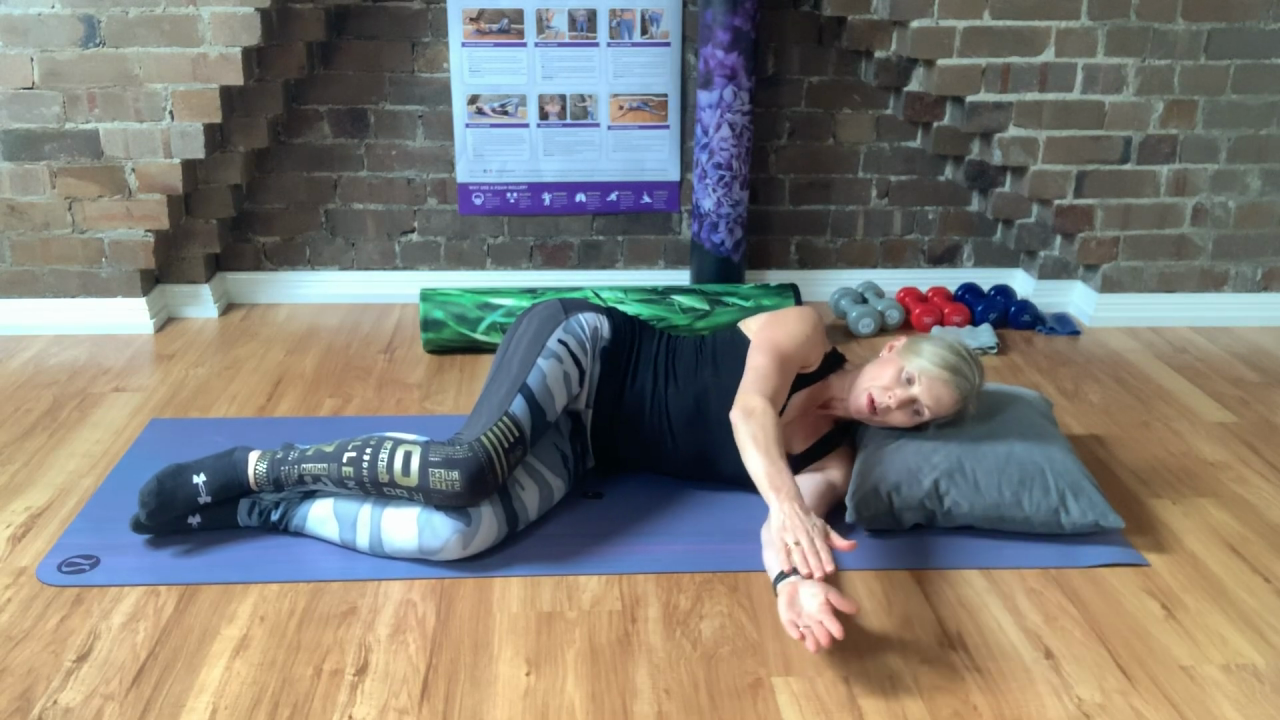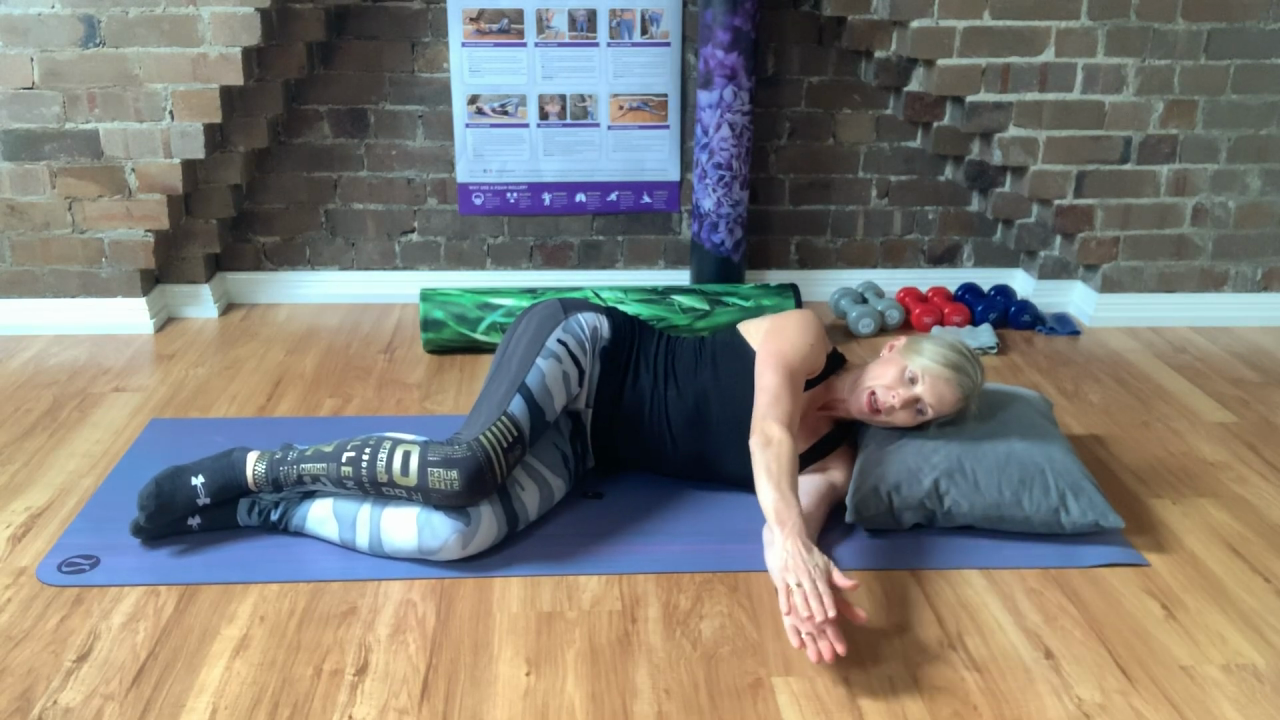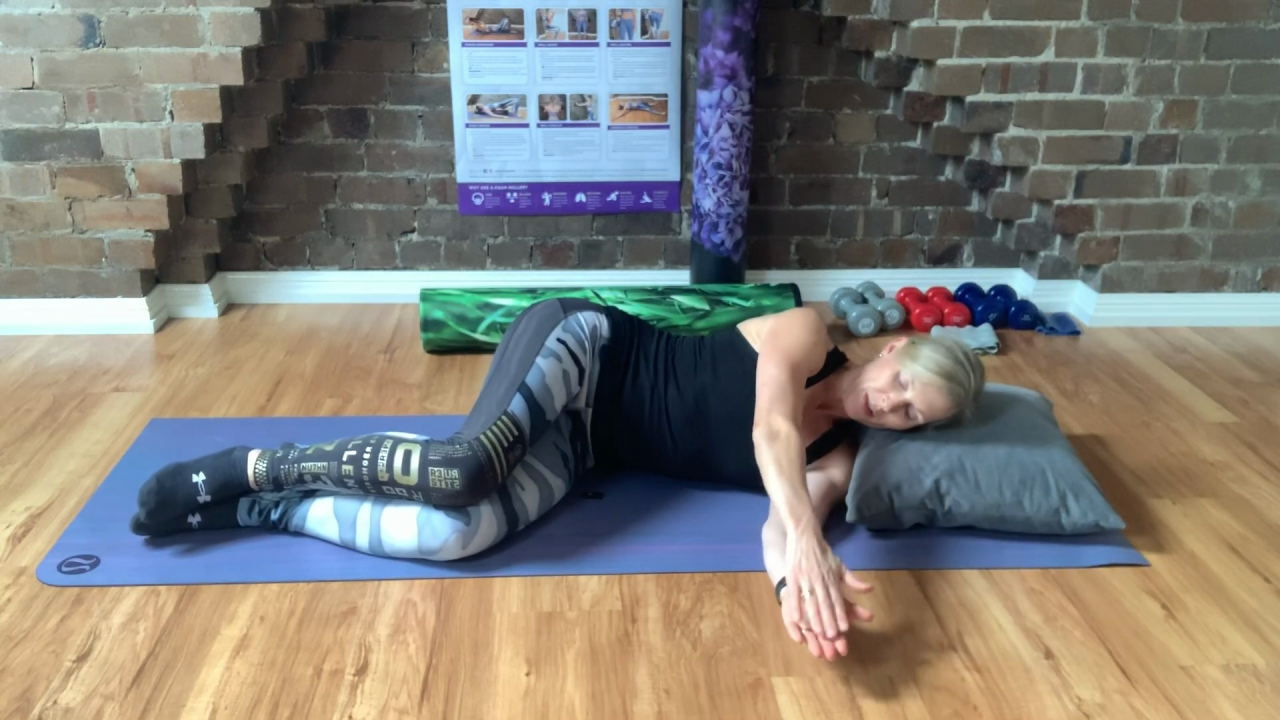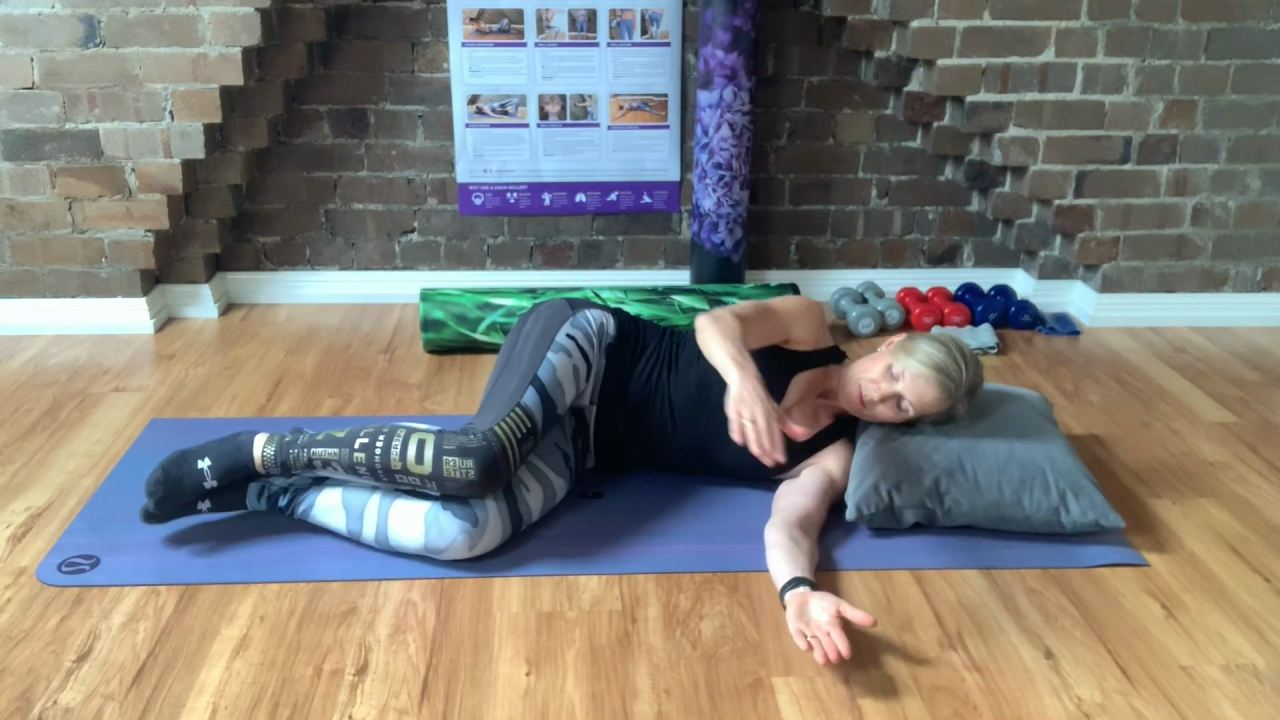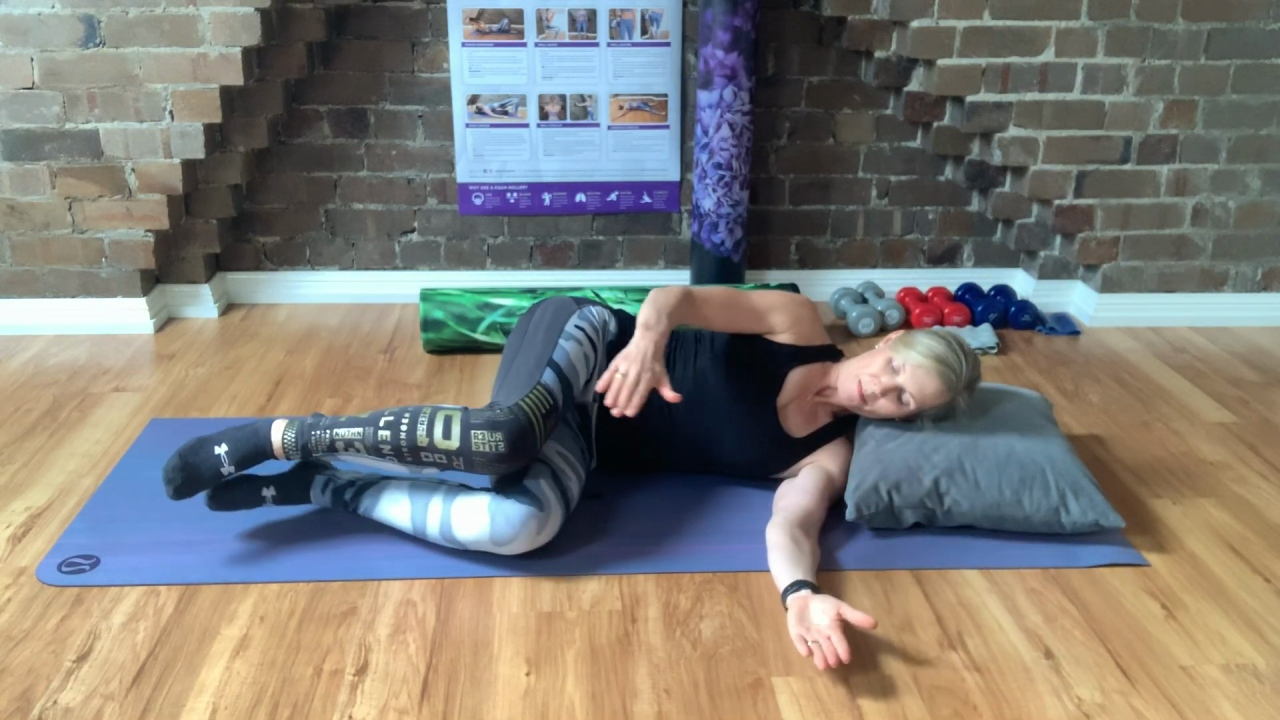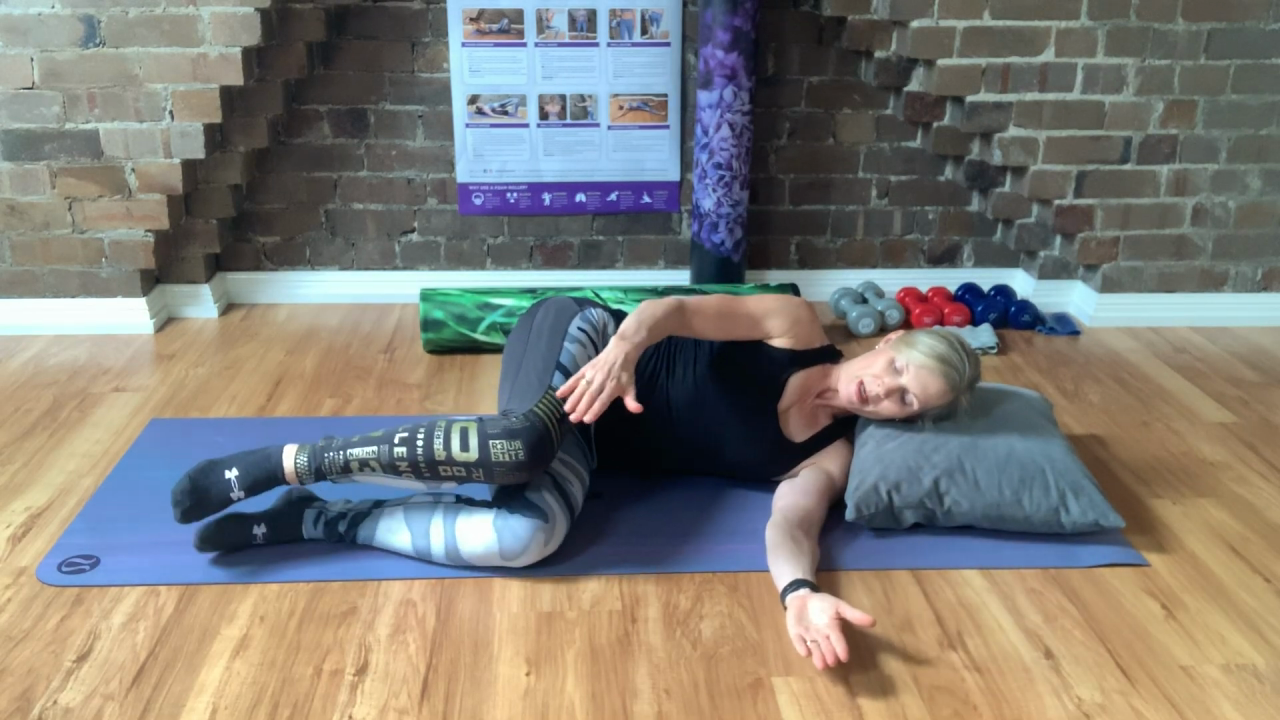
dt=0.3s
person 1, frame 1
left shoulder: (833, 462)
right shoulder: (806, 331)
left elbow: (785, 523)
right elbow: (747, 411)
left wrist: (793, 582)
right wrist: (789, 506)
left hip: (582, 446)
right hip: (580, 346)
left knee: (461, 531)
right knee: (467, 469)
left ankle: (262, 509)
right ankle: (250, 468)
person 1, frame 2
left shoulder: (836, 460)
right shoulder: (807, 334)
left elbow: (795, 514)
right elbow: (765, 432)
left wrist: (797, 584)
right wrist: (796, 546)
left hip: (582, 447)
right hip: (581, 347)
left knee: (464, 531)
right knee: (464, 469)
left ankle: (262, 510)
right ankle: (248, 468)
person 1, frame 3
left shoulder: (836, 459)
right shoulder: (809, 333)
left elbow: (788, 516)
right elbow: (772, 427)
left wrist: (791, 585)
right wrist: (809, 545)
left hip: (583, 446)
right hip: (580, 347)
left knee: (463, 530)
right knee: (465, 468)
left ankle: (261, 509)
right ankle: (246, 467)
person 1, frame 4
left shoulder: (834, 456)
right shoulder: (810, 327)
left elbow: (789, 520)
right elbow: (720, 320)
left wrist: (800, 593)
right wrist: (749, 386)
left hip: (586, 446)
right hip: (585, 344)
left knee: (471, 528)
right knee: (476, 459)
left ankle: (271, 494)
right ankle: (254, 452)
person 1, frame 5
left shoulder: (831, 456)
right shoulder: (799, 322)
left elbow: (790, 523)
right elbow: (675, 294)
left wrist: (801, 595)
right wrist: (649, 340)
left hip: (591, 442)
right hip: (585, 341)
left knee: (526, 519)
right knee: (500, 437)
left ankle: (322, 487)
right ankle: (275, 438)
person 1, frame 6
left shoulder: (832, 458)
right shoulder: (796, 324)
left elbow: (791, 521)
right elbow: (677, 309)
left wrist: (800, 593)
right wrist: (626, 345)
left hip: (599, 444)
left knee: (533, 531)
right knee: (522, 443)
left ankle: (309, 520)
right ankle: (285, 464)
